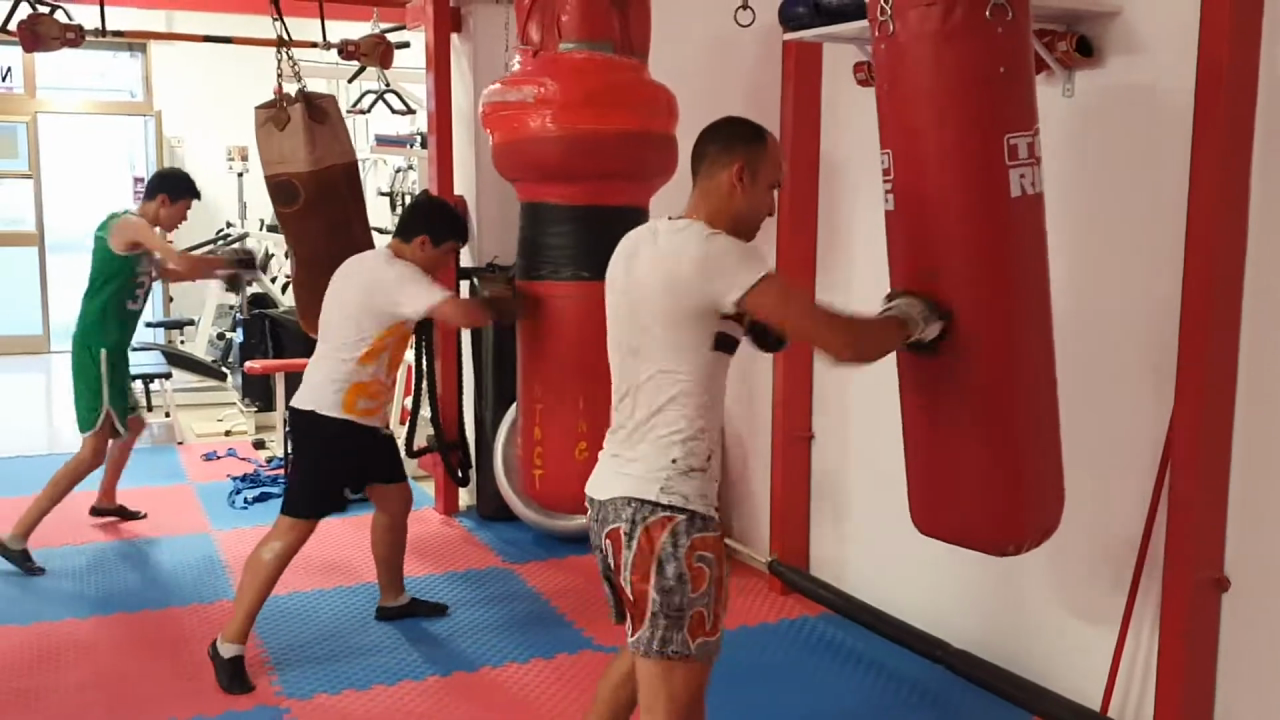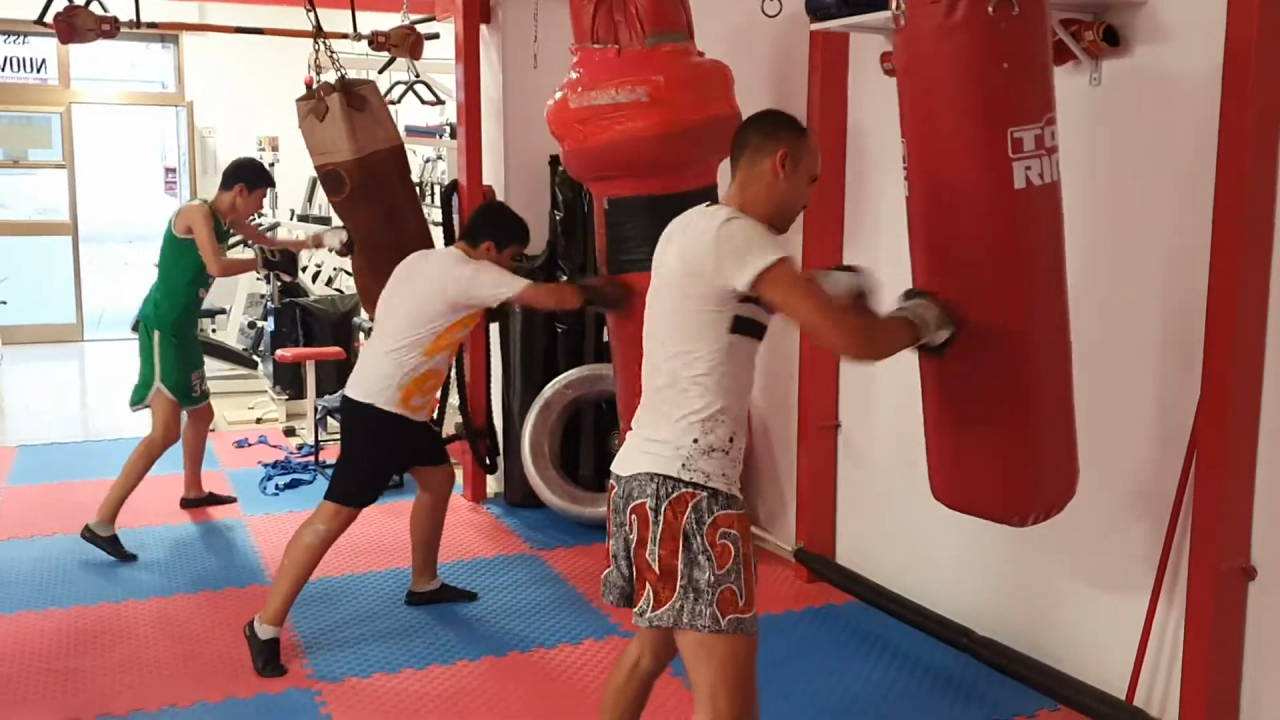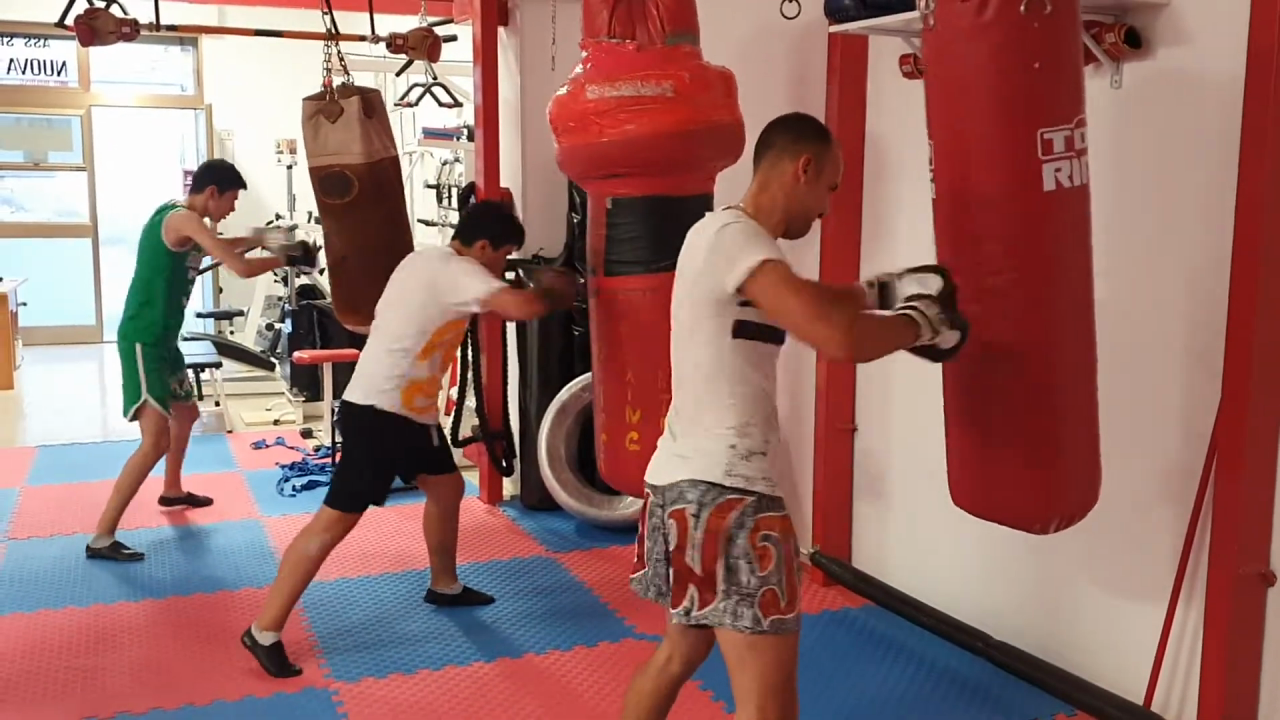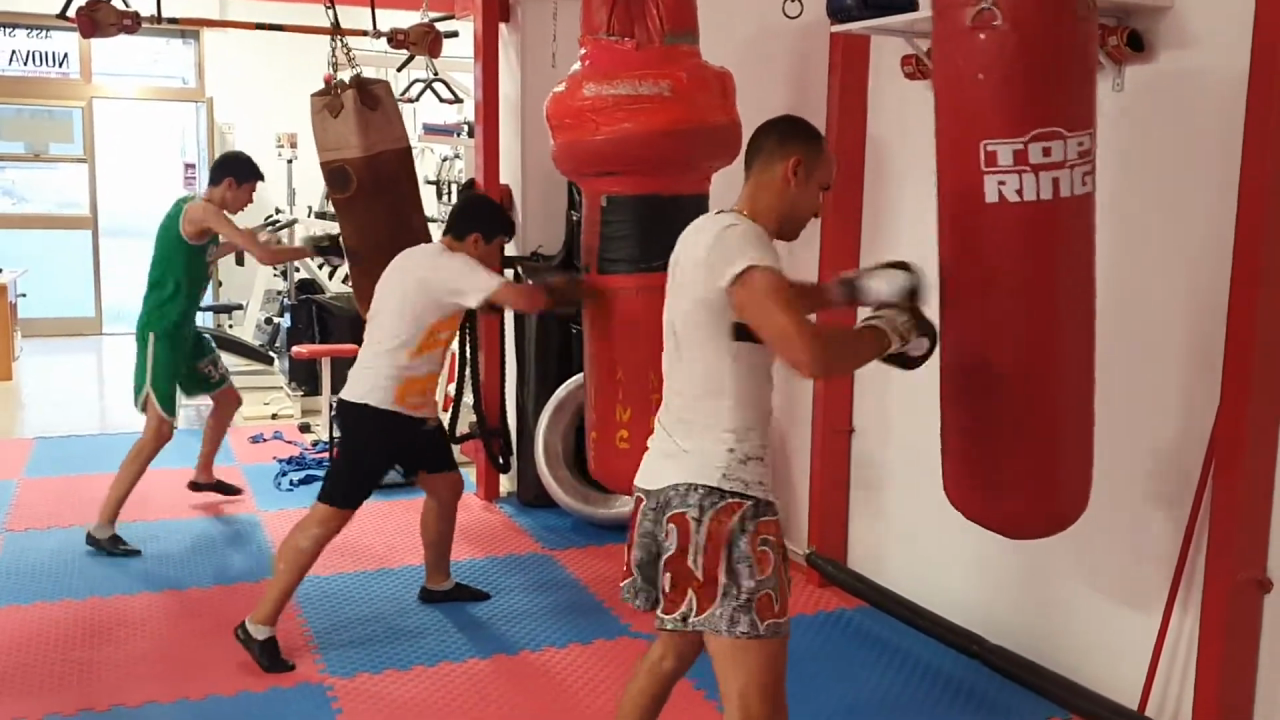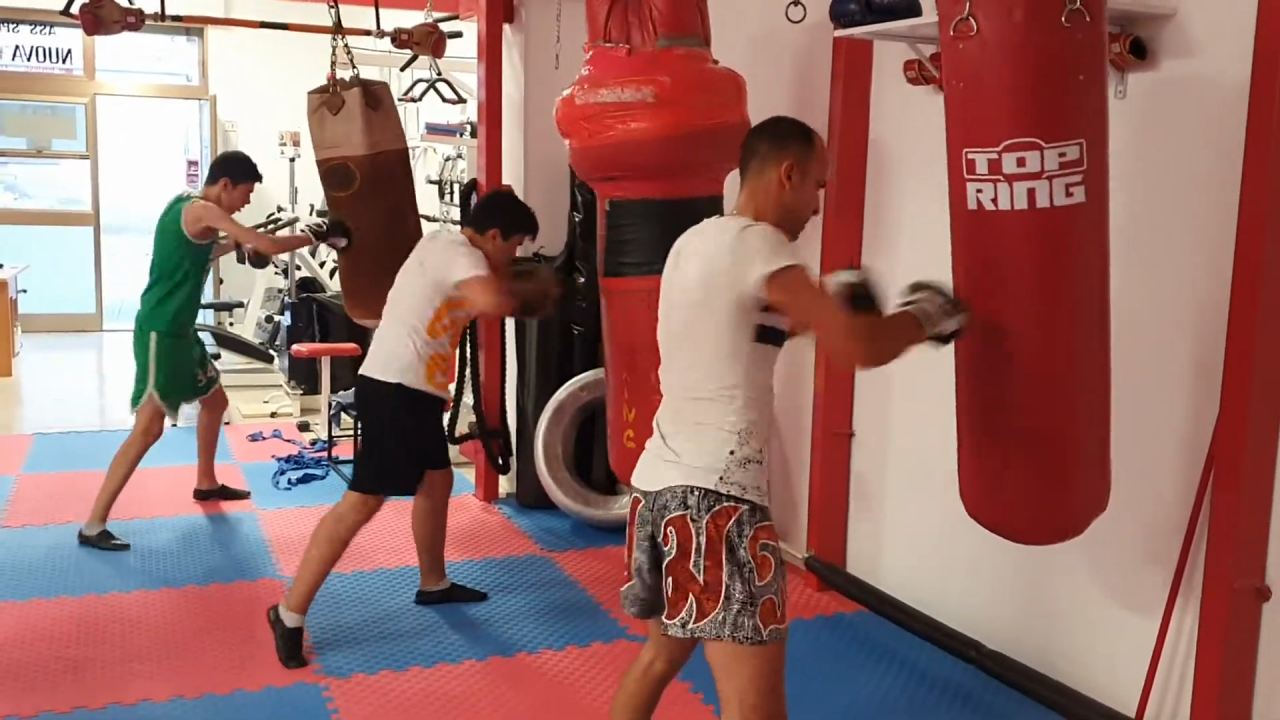
dt=1s
person 1, frame 1
left shoulder: (635, 246)
right shoulder: (709, 251)
right elbow: (841, 341)
right wrist: (917, 319)
left hip: (621, 489)
right hip: (663, 503)
left knee: (643, 657)
person 1, frame 2
left shoulder: (688, 228)
right shoulder: (739, 236)
right elbow: (855, 341)
left wrist: (825, 294)
right wrist: (925, 316)
left hip: (642, 471)
right hip: (687, 484)
left knee: (654, 642)
person 1, frame 3
left shoulder: (710, 232)
right shoulder: (737, 239)
left elbow: (802, 307)
right elbow: (840, 339)
left wrist: (895, 287)
right wrist: (924, 319)
left hip: (674, 477)
right hip: (724, 490)
left knee: (680, 650)
person 1, frame 4
left shoulder: (704, 235)
right shoulder: (740, 240)
right elbow: (812, 353)
left wrist: (847, 288)
right wrist: (890, 327)
left hip: (664, 480)
right hip: (719, 494)
left knee: (672, 652)
person 1, frame 5
left shoulder: (693, 243)
right shoulder: (753, 246)
right elbow: (856, 346)
left wrist: (825, 300)
right wrist: (927, 312)
left hip: (659, 484)
right hip: (713, 501)
left knee: (664, 651)
person 2, frame 1
left shoulder: (370, 263)
right shoulder: (396, 275)
right elbow: (462, 315)
right wrist: (497, 304)
left hip: (364, 415)
right hip: (328, 417)
left knee: (395, 500)
right knee: (293, 529)
left ankle: (393, 599)
right ankle: (229, 645)
person 2, frame 2
left shoulder: (420, 261)
right shoulder: (474, 274)
right elbow: (547, 297)
right wrist: (601, 293)
left hip: (405, 403)
right hip: (378, 407)
left knee: (437, 480)
right knee: (336, 514)
left ankle: (424, 583)
right ankle: (265, 625)
person 2, frame 3
left shoulder: (427, 260)
right shoulder: (458, 271)
right elbow: (522, 307)
right wrist: (553, 291)
left hip: (409, 409)
right hip: (376, 411)
left knee: (446, 489)
right knee: (335, 521)
left ankle: (444, 586)
right ankle: (264, 631)
person 2, frame 4
left shoulder: (424, 258)
right shoulder: (452, 268)
right elbow: (521, 299)
right wrist: (560, 289)
left hip: (411, 408)
right hip: (376, 409)
left knee: (447, 488)
right knee: (329, 517)
left ankle: (438, 583)
right ankle: (259, 625)
person 2, frame 5
left shoulder: (447, 243)
right shoulder: (461, 252)
right elbow: (489, 302)
left wrist: (522, 290)
right wrist: (532, 295)
left hip: (414, 392)
right hip: (398, 392)
left knee: (436, 485)
right knee: (363, 502)
left ankle: (434, 583)
right ankle: (290, 613)
person 3, frame 1
left shoulder: (142, 230)
right shoulder: (133, 226)
left elbow: (167, 273)
right elbow: (186, 263)
left wrist: (195, 267)
right wrist: (231, 262)
left hip: (109, 344)
right hip: (98, 347)
left knee: (129, 426)
right knee: (94, 451)
left ankle: (105, 500)
person 3, frame 2
left shoulder: (219, 220)
right shoulder: (196, 212)
left elbow: (268, 242)
right elbow: (217, 265)
left wrist: (316, 240)
right wrist: (264, 262)
left hip: (181, 332)
right hip: (161, 330)
left knee: (201, 413)
right knee: (165, 430)
left ankle: (193, 491)
right ankle: (101, 524)
person 3, frame 3
left shoulder: (181, 215)
right shoulder: (183, 219)
left elbow: (221, 247)
right elbow: (239, 268)
left wrist: (254, 238)
right wrist: (287, 258)
left hip: (161, 335)
right hip: (144, 338)
left knee: (183, 411)
right knee: (155, 437)
left ankle: (173, 490)
right ankle: (102, 537)
person 3, frame 4
left shoulder: (207, 211)
right shoulder: (202, 212)
right elbow: (262, 255)
left wrist: (279, 245)
right wrist: (313, 251)
left hip: (183, 328)
right hip: (162, 330)
left knee: (228, 397)
right knee: (159, 430)
left ankle: (204, 474)
right ankle: (102, 528)
person 3, frame 5
left shoulder: (186, 203)
right shoulder: (200, 209)
right elbow: (265, 245)
right wrist: (314, 234)
left hip: (180, 327)
right hip: (160, 328)
left knee: (214, 400)
right knee: (148, 428)
left ankle: (206, 483)
right ankle: (94, 525)
